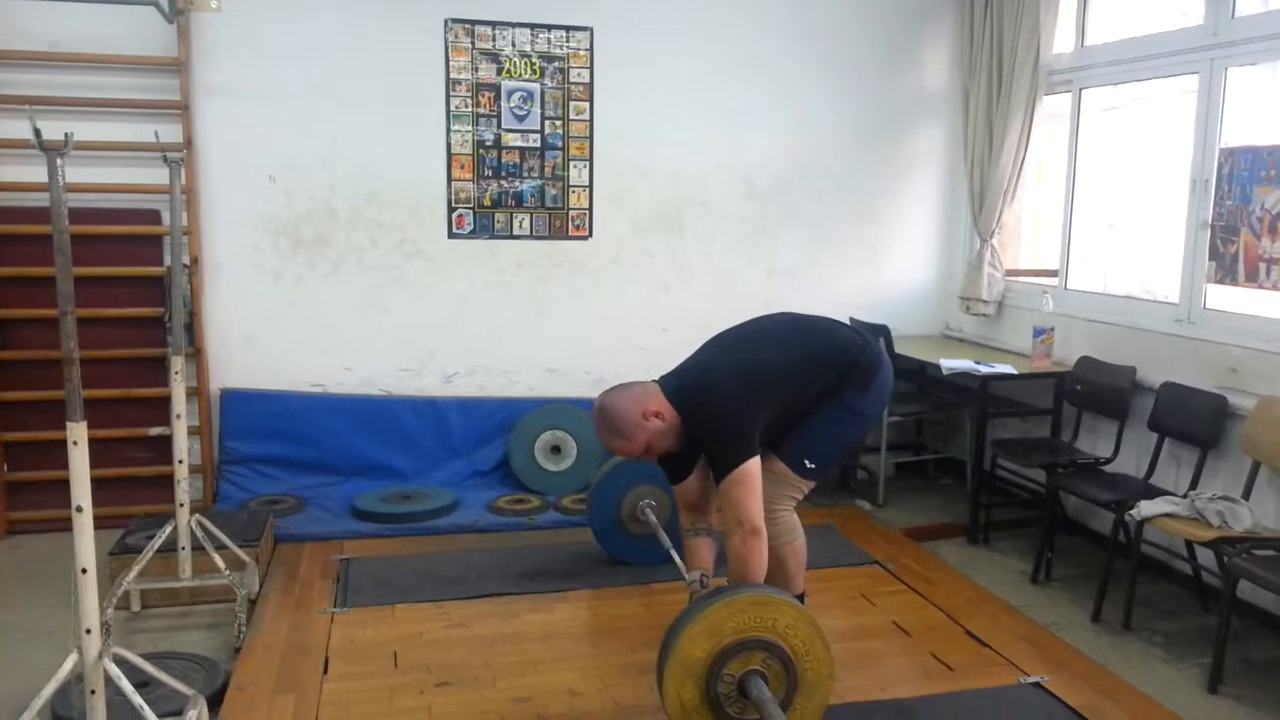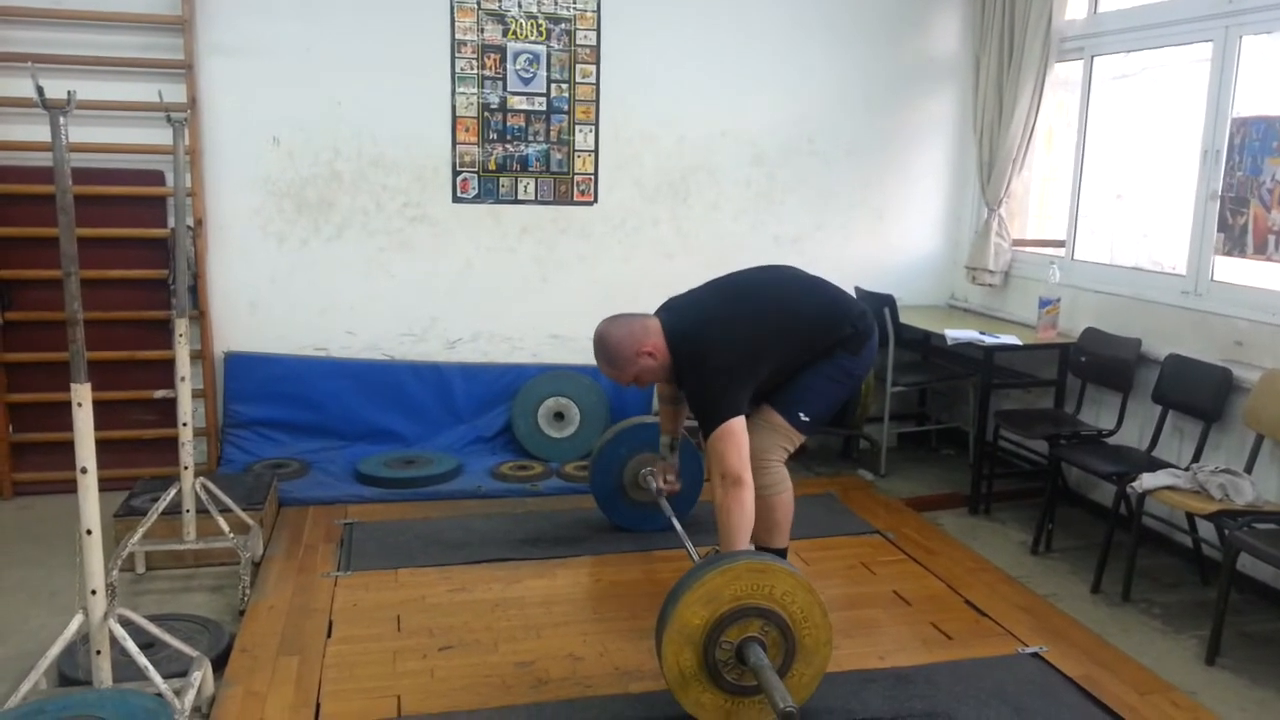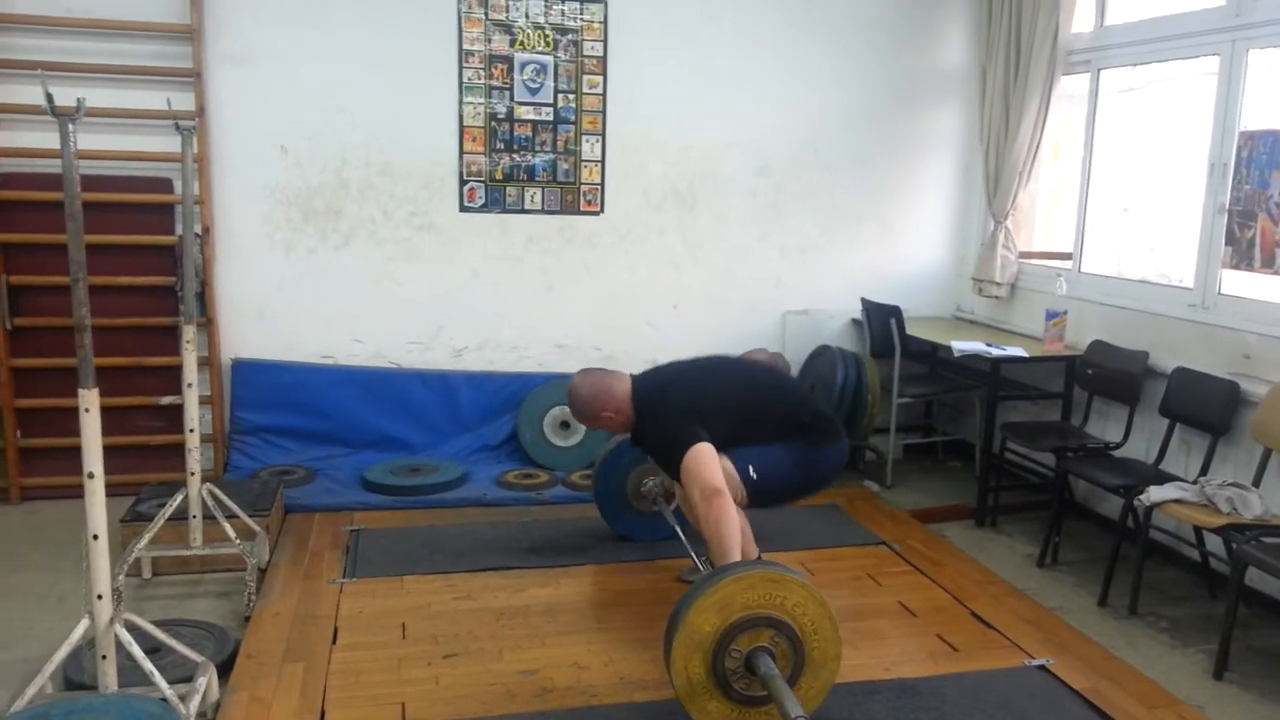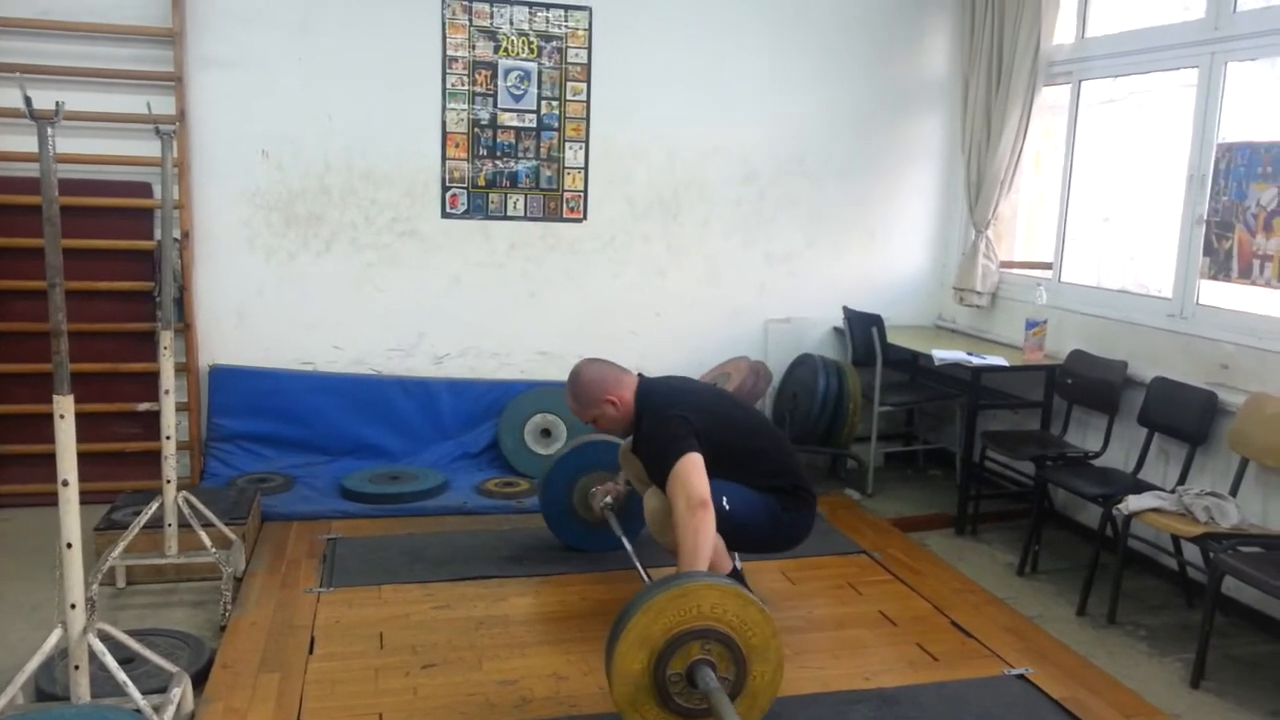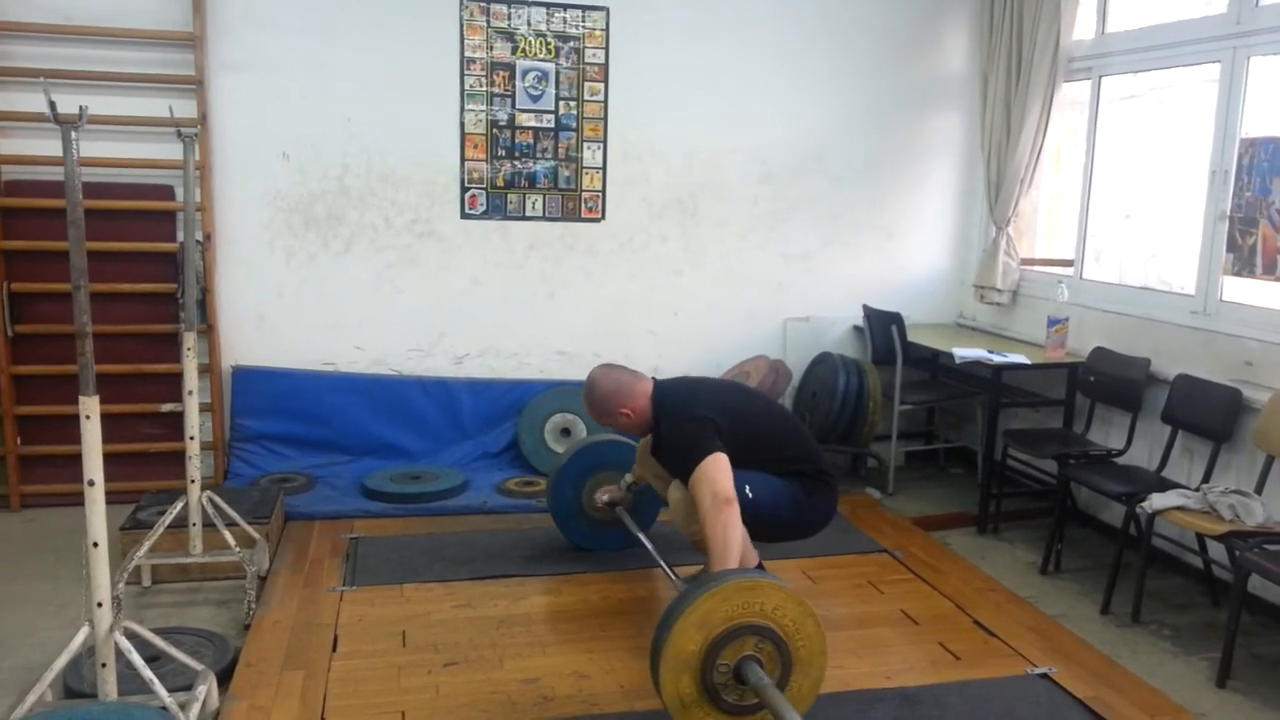
dt=0.7s
person 1, frame 1
left shoulder: (717, 416)
right shoulder: (674, 413)
left elbow: (747, 527)
right elbow: (695, 512)
right wrist: (699, 592)
left hip: (858, 376)
right hip: (809, 374)
left knee: (769, 499)
right knee: (738, 488)
person 1, frame 2
left shoulder: (710, 361)
right shoulder: (665, 327)
left elbow: (732, 478)
right elbow: (672, 390)
right wrist: (668, 450)
left hip: (846, 342)
right hip: (794, 334)
left knee: (762, 451)
right knee: (729, 446)
right ankle: (751, 550)
person 1, frame 3
left shoulder: (664, 416)
right shoulder: (653, 388)
left elbow: (712, 495)
left hip: (816, 447)
right hip: (791, 429)
left knee: (700, 491)
right ankle: (745, 560)
person 1, frame 4
left shoulder: (664, 421)
right shoulder: (656, 395)
left elbow: (696, 506)
right wrist: (624, 483)
left hip: (784, 510)
left knee: (663, 505)
right knee: (636, 453)
right ankle: (722, 561)
person 1, frame 5
left shoulder: (685, 424)
right shoulder: (668, 398)
left elbow: (721, 504)
right elbow: (660, 447)
right wrist: (625, 487)
left hip: (806, 497)
left knee: (687, 497)
right knee: (652, 455)
right ankle: (742, 558)
